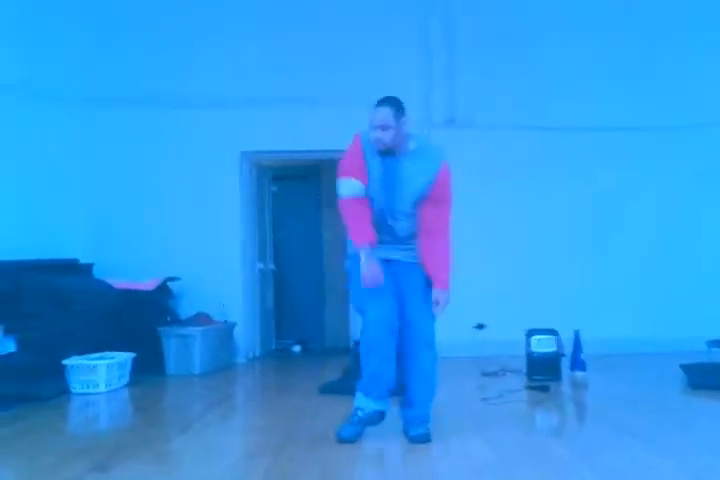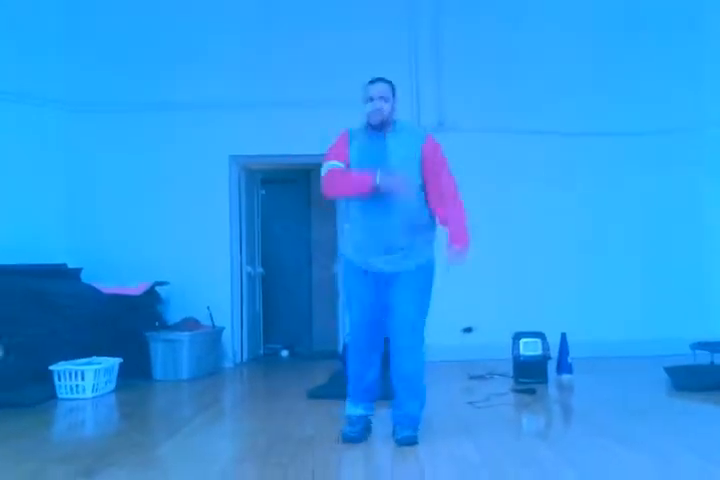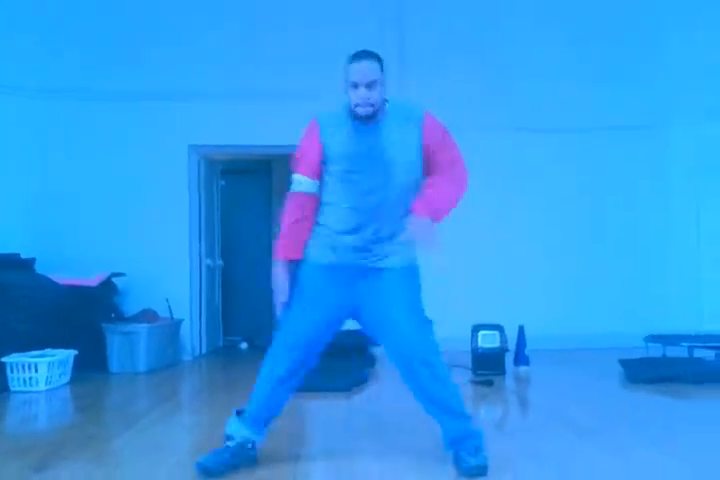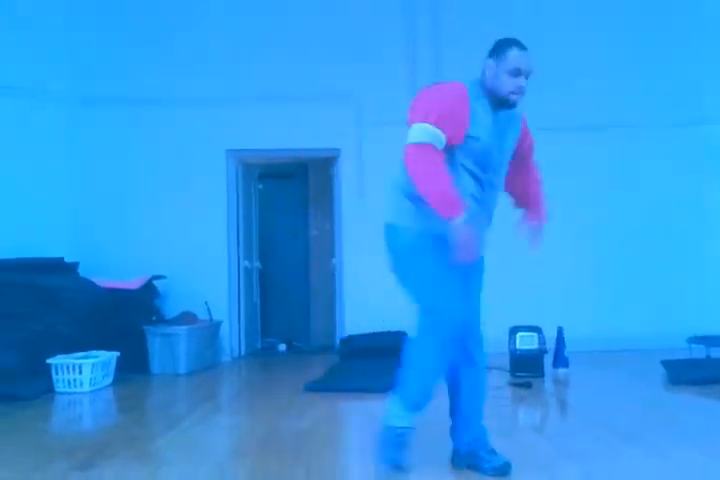
dt=0.4s
person 1, frame 1
left shoulder: (432, 164)
right shoulder: (360, 147)
left elbow: (437, 231)
right elbow: (353, 203)
left wrist: (440, 284)
right wrist: (366, 255)
left hip: (412, 261)
right hip: (371, 256)
left knee: (420, 332)
right knee: (381, 320)
left ankle: (417, 416)
right ankle: (369, 405)
person 1, frame 2
left shoulder: (421, 142)
right shoulder: (348, 140)
left elbow: (443, 193)
right elbow: (331, 184)
left wrist: (458, 236)
right wrist: (377, 181)
left hip: (412, 262)
right hip: (361, 260)
left knee: (406, 340)
right knee: (363, 337)
left ankle: (406, 418)
right ankle: (359, 412)
person 1, frame 3
left shoulder: (417, 124)
right shoulder: (323, 130)
left elbow: (451, 173)
right elbow: (303, 197)
left wrist: (426, 212)
right wrist: (282, 261)
left hip: (390, 267)
right hip: (325, 264)
left knee: (413, 353)
right knee: (292, 352)
left ankle: (463, 438)
right ankle: (244, 436)
person 1, frame 4
left shoulder: (513, 119)
right shoulder: (453, 98)
left elbow: (521, 170)
right elbow: (419, 156)
left wrist: (534, 210)
right wrist: (455, 216)
left hip: (457, 242)
right hip: (419, 233)
left knee: (466, 337)
right knee: (448, 314)
left ankle: (471, 445)
right ankle: (401, 418)
